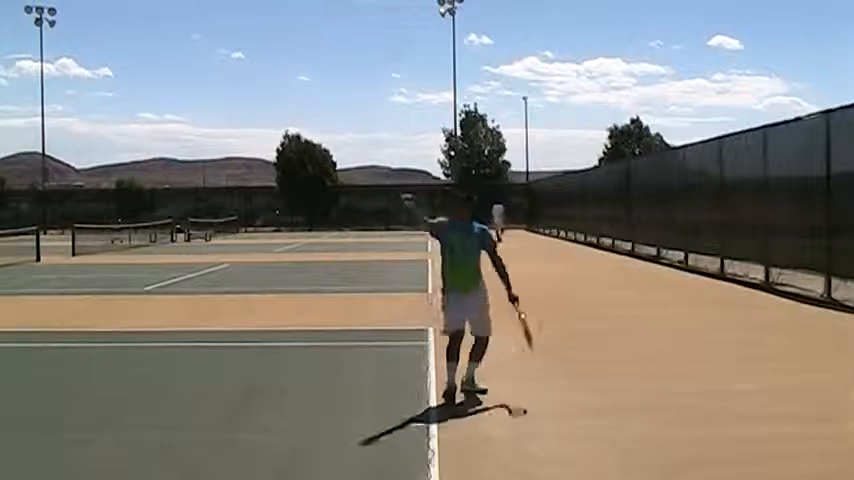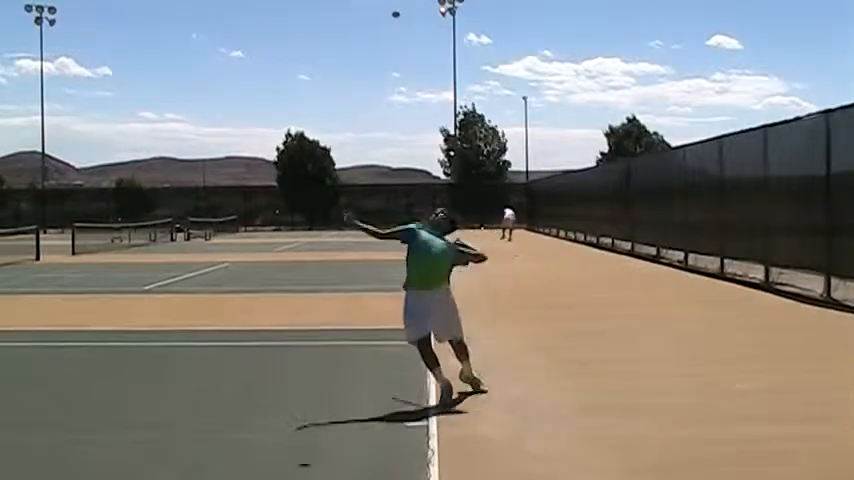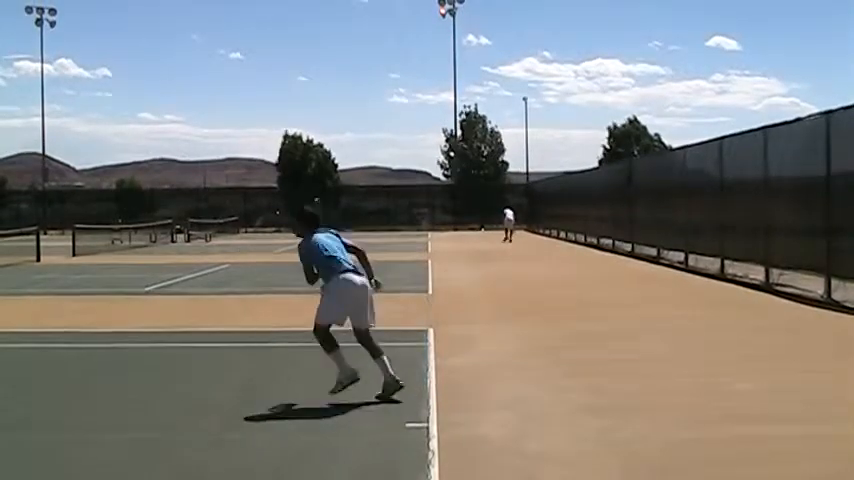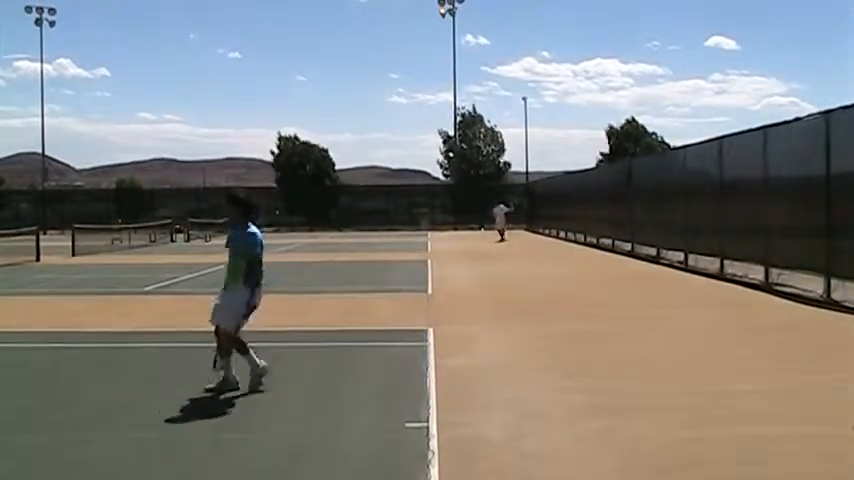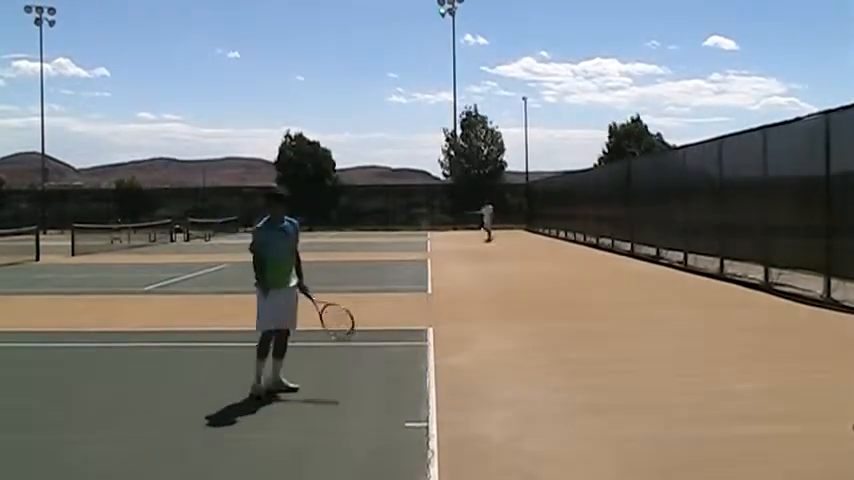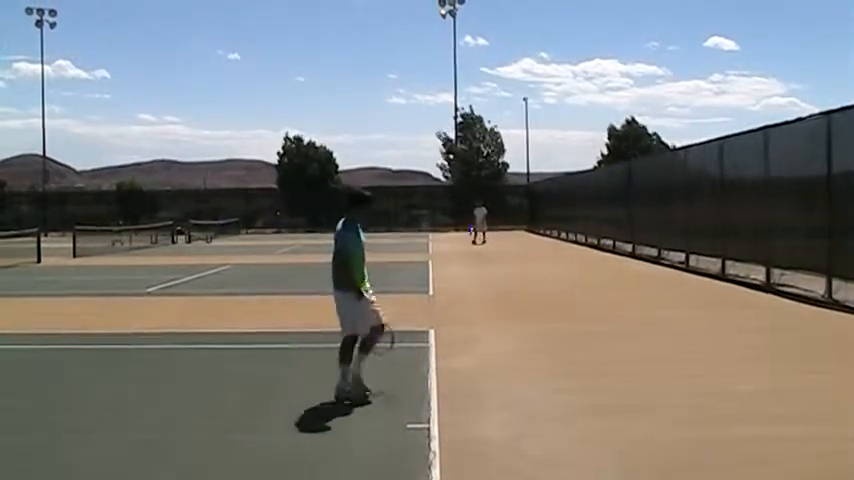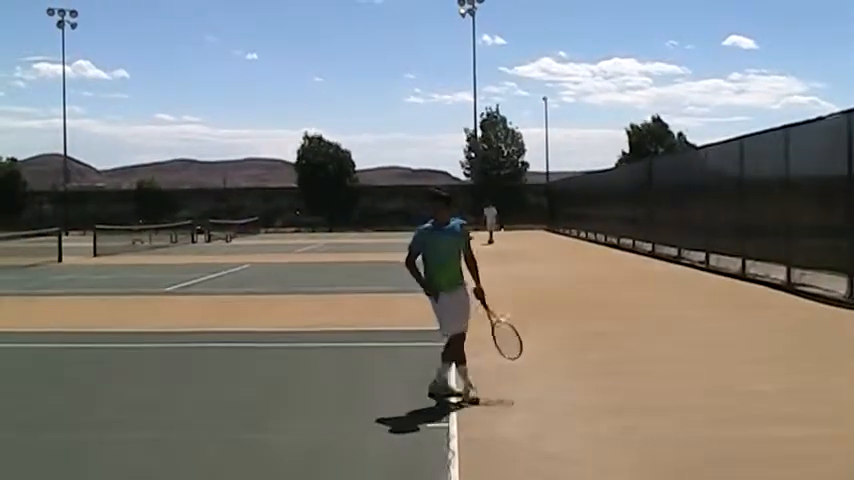
dt=0.7s
person 1, frame 1
left shoulder: (480, 233)
right shoulder: (444, 227)
left elbow: (497, 261)
right elbow: (430, 225)
left wrist: (509, 290)
right wrist: (422, 218)
left hip: (476, 292)
right hip: (453, 294)
left knee: (482, 337)
right knee: (456, 335)
left ankle: (468, 380)
right ankle: (452, 384)
person 1, frame 2
left shoulder: (450, 247)
right shoulder: (415, 231)
left elbow: (480, 257)
right elbow: (382, 235)
left wrist: (461, 247)
right wrist: (357, 223)
left hip: (440, 294)
right hip: (416, 296)
left knee: (457, 342)
right knee: (423, 344)
left ankle: (468, 375)
right ankle: (444, 384)
person 1, frame 3
left shoulder: (305, 245)
right shoulder: (331, 234)
left elbow: (311, 279)
right elbow: (360, 252)
right wrist: (371, 277)
left hip: (339, 283)
right hip: (360, 282)
left knee: (321, 329)
right knee: (364, 336)
left ankle: (346, 371)
right ankle: (390, 379)
person 1, frame 4
left shoulder: (251, 235)
right shoulder: (235, 233)
left elbow: (256, 268)
left wrist: (252, 298)
right wrist: (228, 292)
left hip: (245, 292)
right hip: (231, 290)
left knee: (229, 333)
right knee: (222, 332)
left ankle: (253, 368)
right ankle: (231, 377)
person 1, frame 5
left shoulder: (292, 226)
right shoulder: (261, 230)
right elbow: (257, 262)
left wrist: (300, 279)
right wrist: (264, 287)
left hip: (288, 287)
right hip: (270, 289)
left knee: (284, 331)
right knee: (269, 332)
left ankle: (276, 378)
right ankle: (258, 381)
person 1, frame 6
left shoulder: (354, 227)
right shoulder: (345, 231)
right elbow: (340, 264)
right wrist: (356, 290)
left hip: (360, 289)
right hip: (348, 292)
left knee: (377, 329)
right knee: (352, 336)
left ankle: (353, 374)
right ankle: (344, 386)
person 1, frame 7
left shoulder: (460, 227)
right shoulder: (424, 233)
left elbow: (468, 256)
right elbow: (410, 261)
left wrist: (477, 285)
right wrist: (425, 286)
left hip: (459, 289)
right hip: (440, 293)
left knee: (456, 339)
right knee: (456, 338)
left ankle: (440, 383)
right ankle: (467, 386)
